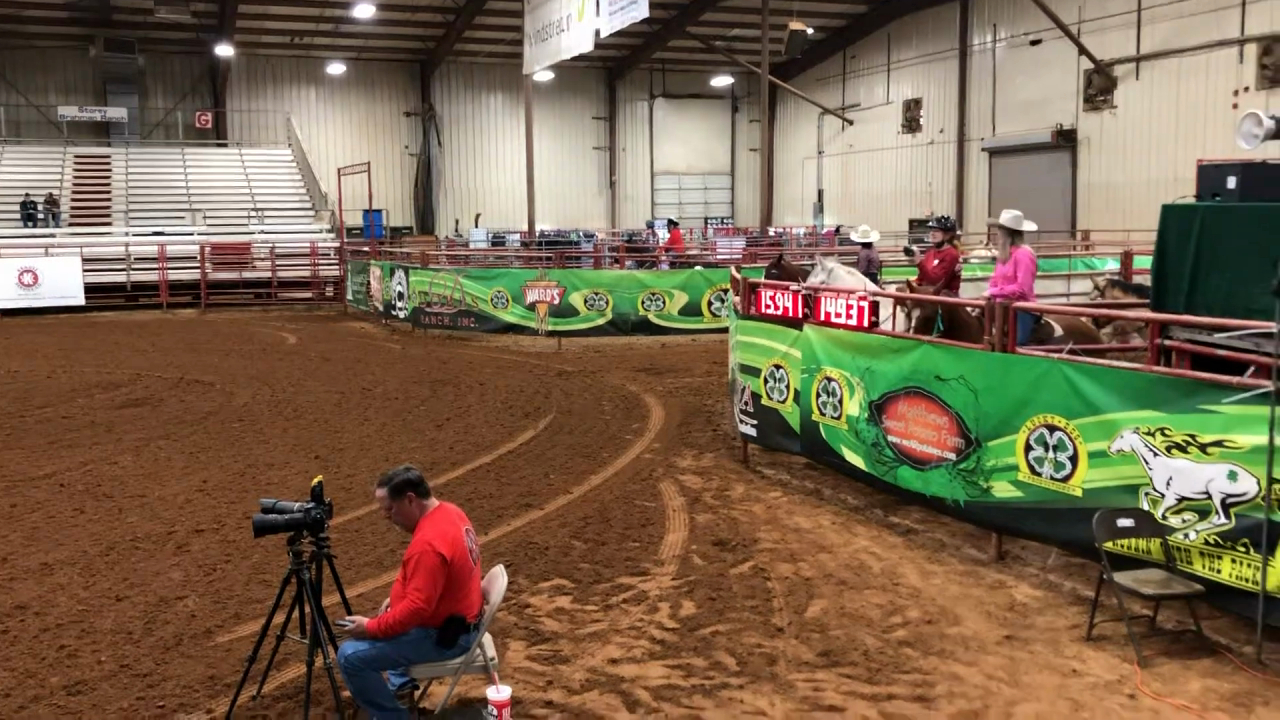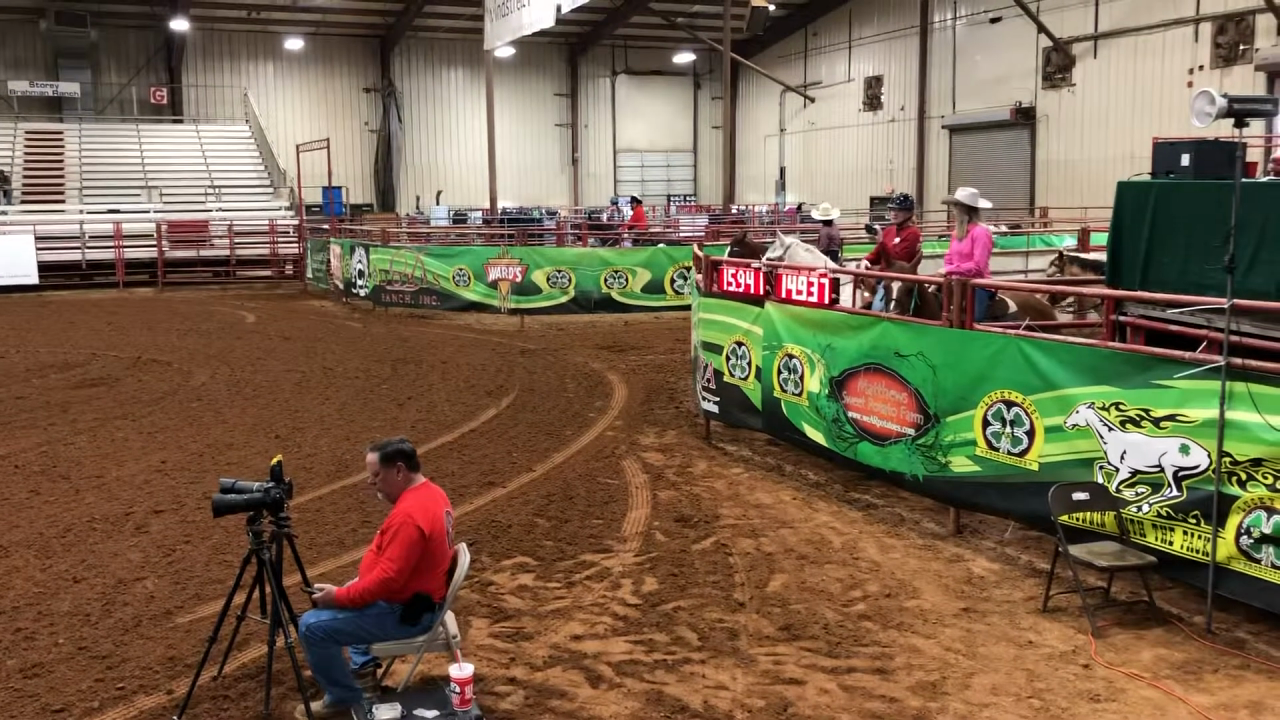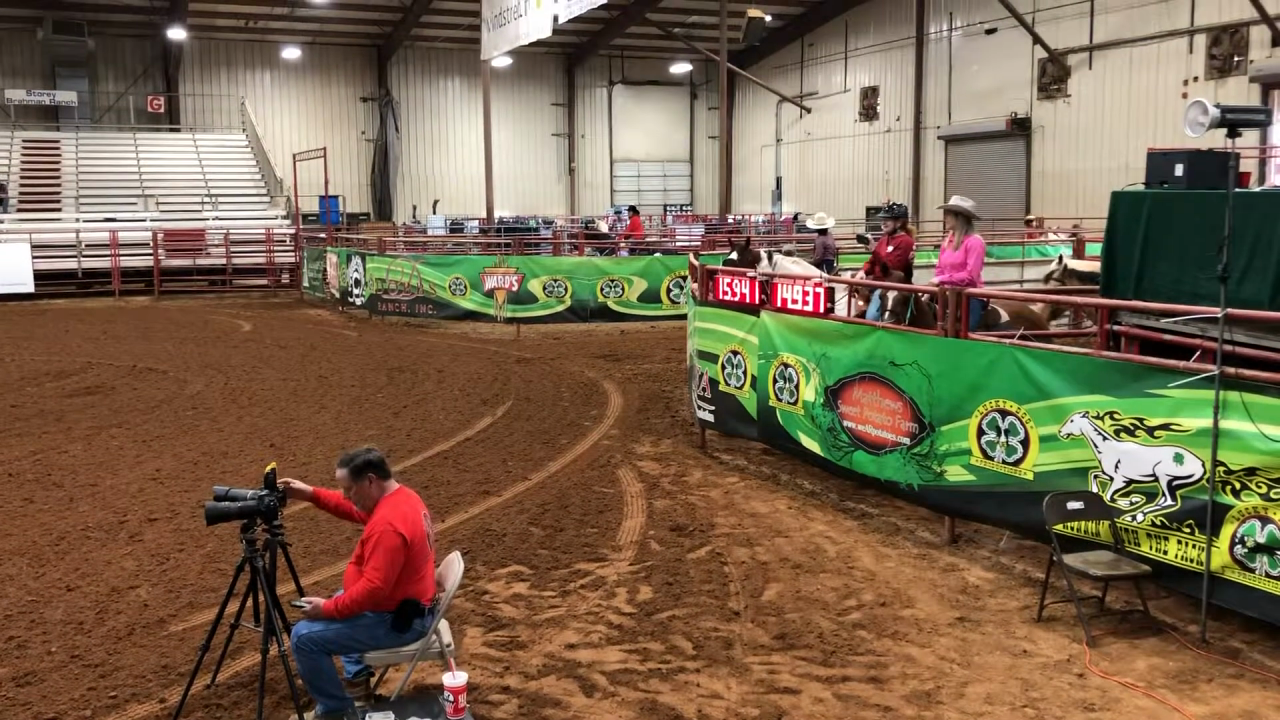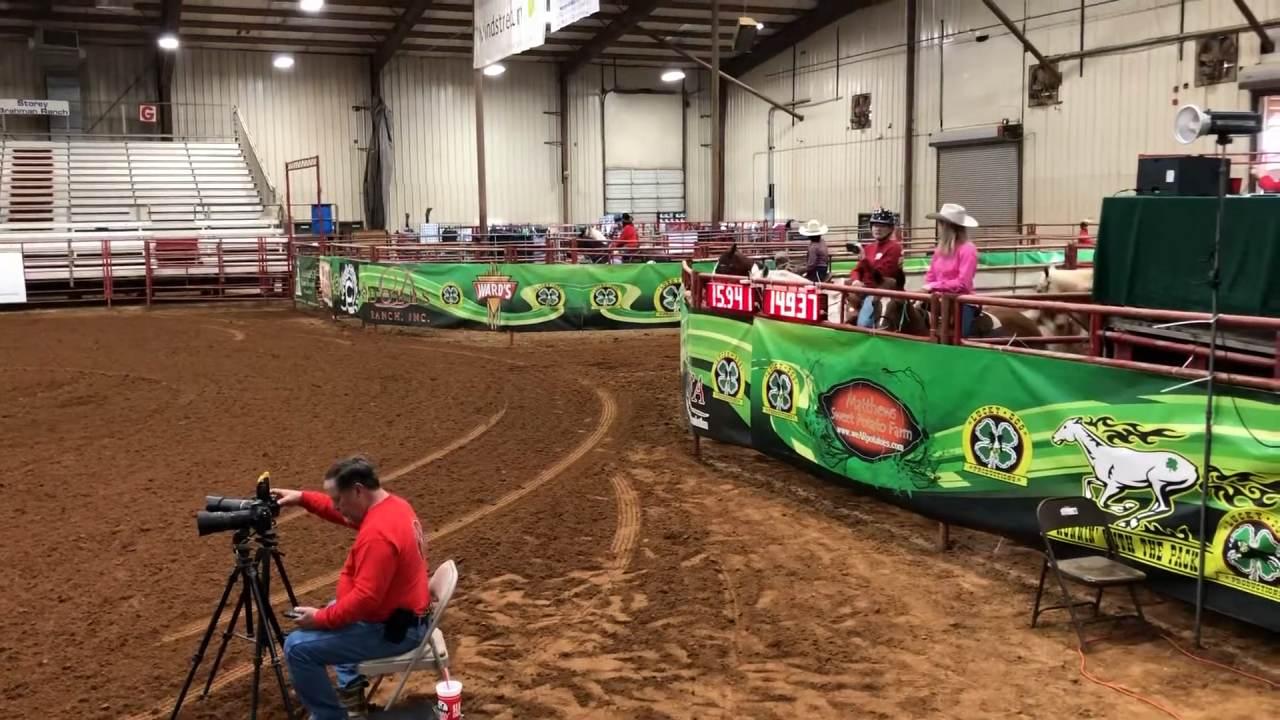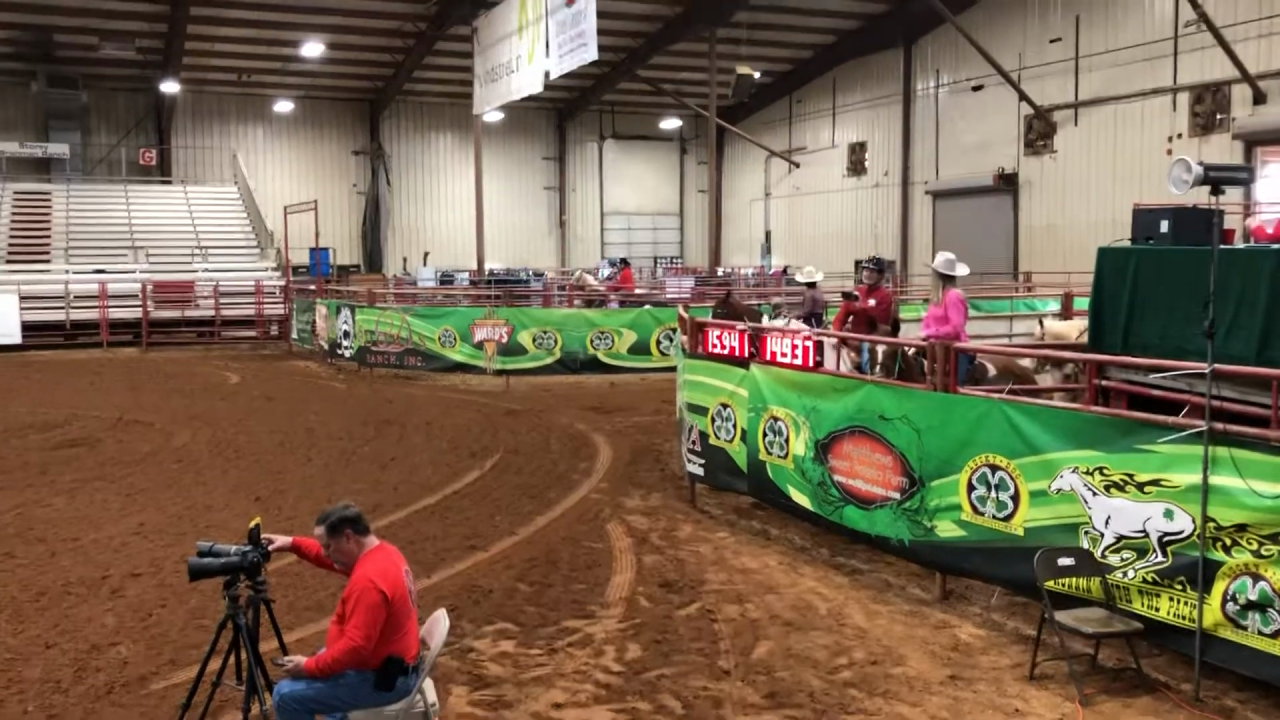
dt=1s
person 1, frame 1
left shoulder: (429, 542)
right shoulder: (450, 512)
left elbow: (417, 608)
left wrist: (370, 627)
right wrist: (398, 597)
left hip: (443, 635)
right hip: (457, 620)
left knee: (351, 656)
right knee: (388, 618)
right ankle: (401, 682)
person 1, frame 2
left shoulder: (409, 515)
right shoulder: (432, 494)
left elbow: (387, 579)
left wrist: (339, 596)
right wrist: (359, 582)
left hip: (407, 613)
right hip: (419, 599)
left knee: (312, 626)
right knee: (351, 594)
right ankle: (363, 666)
person 1, frame 3
left shoulder: (388, 523)
right shoulder: (402, 496)
left elbow: (373, 589)
right elbow: (356, 510)
left wrist: (327, 608)
right wrist: (312, 495)
left hip: (397, 620)
right hip: (408, 605)
left knee: (304, 636)
right knee: (342, 600)
right ankle: (357, 677)
person 1, frame 4
left shoulder: (378, 533)
right shoulder: (393, 504)
left elbow: (365, 598)
right elbow: (341, 511)
left wrist: (320, 618)
right wrist: (302, 498)
left hip: (392, 630)
right hip: (403, 616)
left knee: (297, 647)
right knee: (335, 611)
right ankle: (351, 687)
person 1, frame 5
left shoulder: (369, 580)
right shoulder: (385, 551)
left elbow: (356, 647)
right elbow: (332, 556)
left wrist: (308, 666)
right wrist: (293, 544)
left hip: (382, 680)
right hip: (393, 665)
left knee: (287, 695)
right knee: (325, 657)
